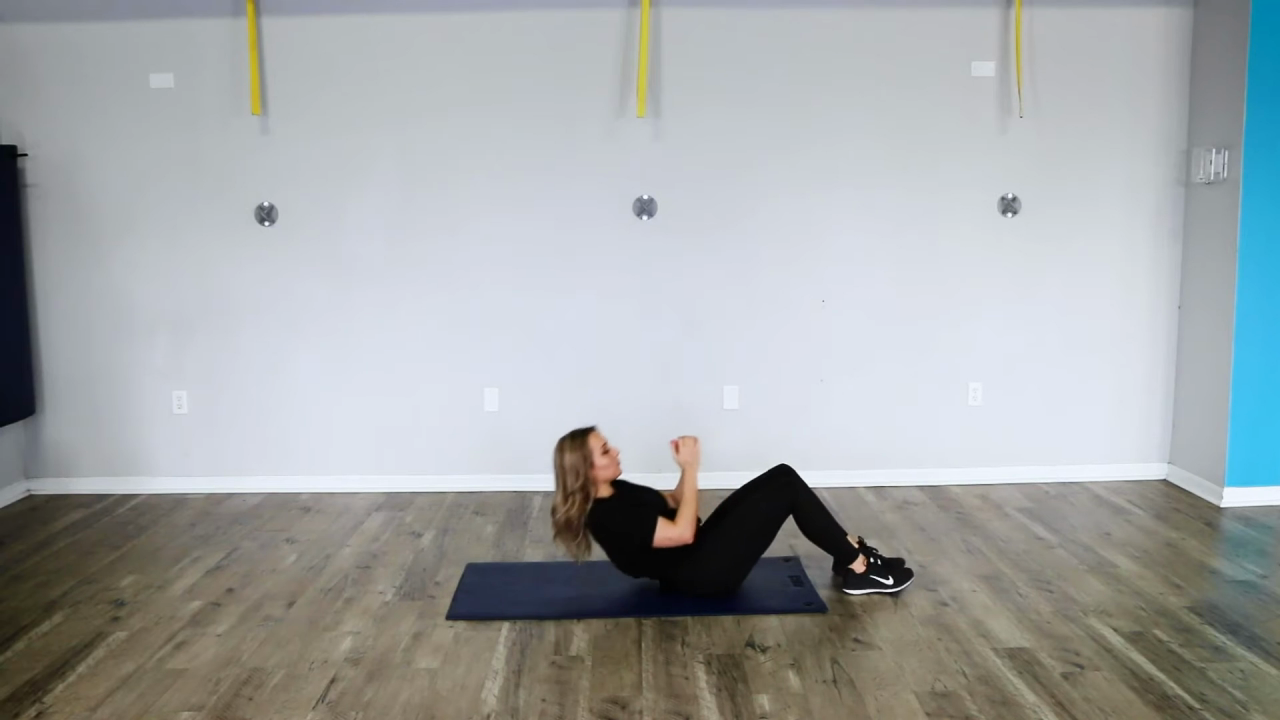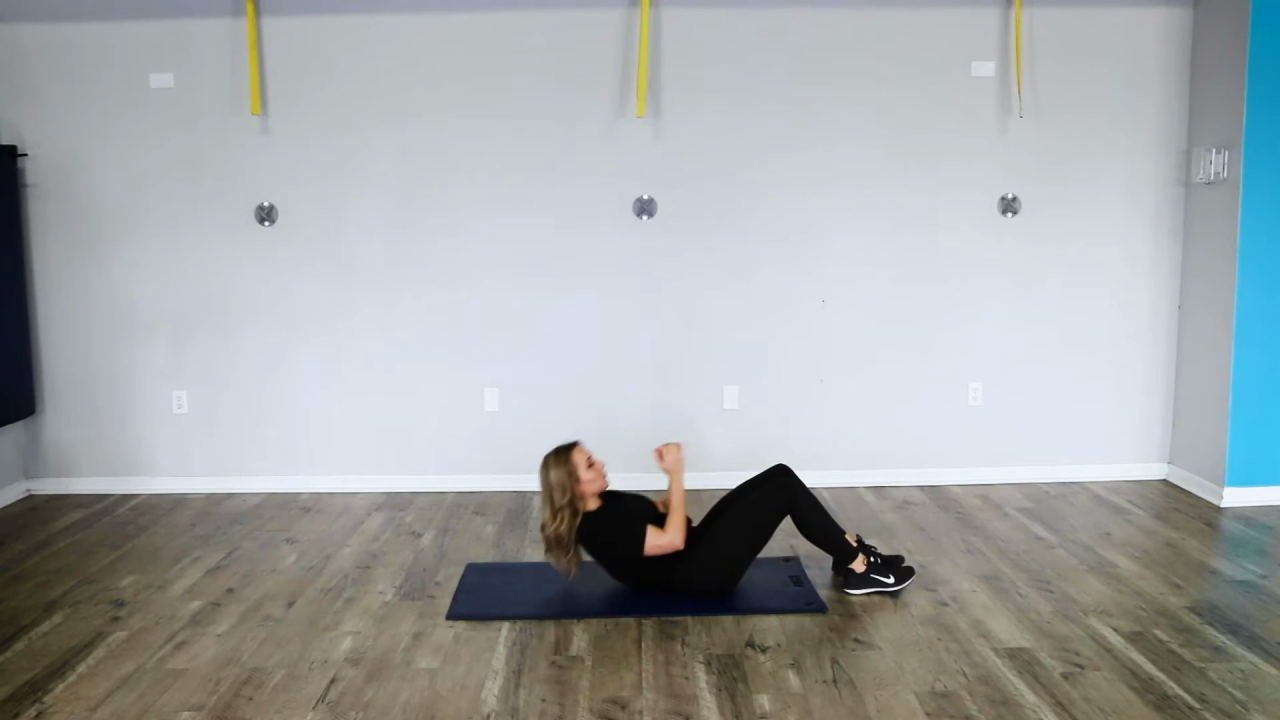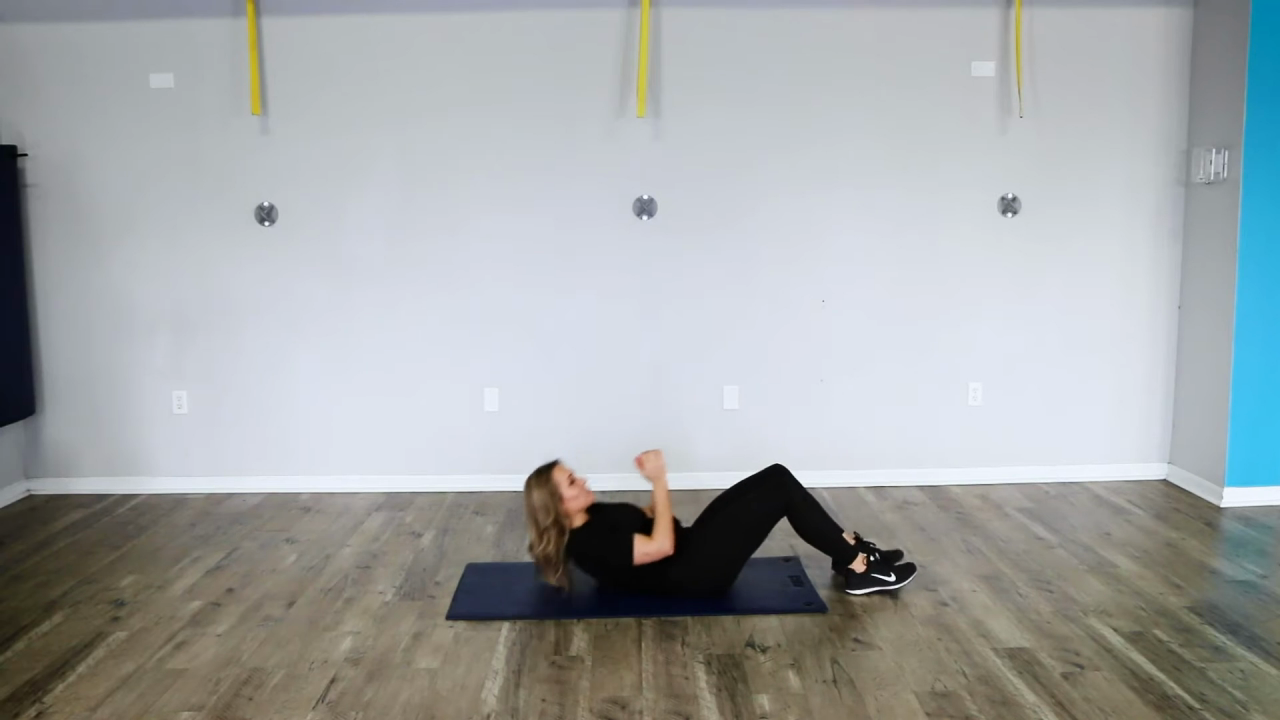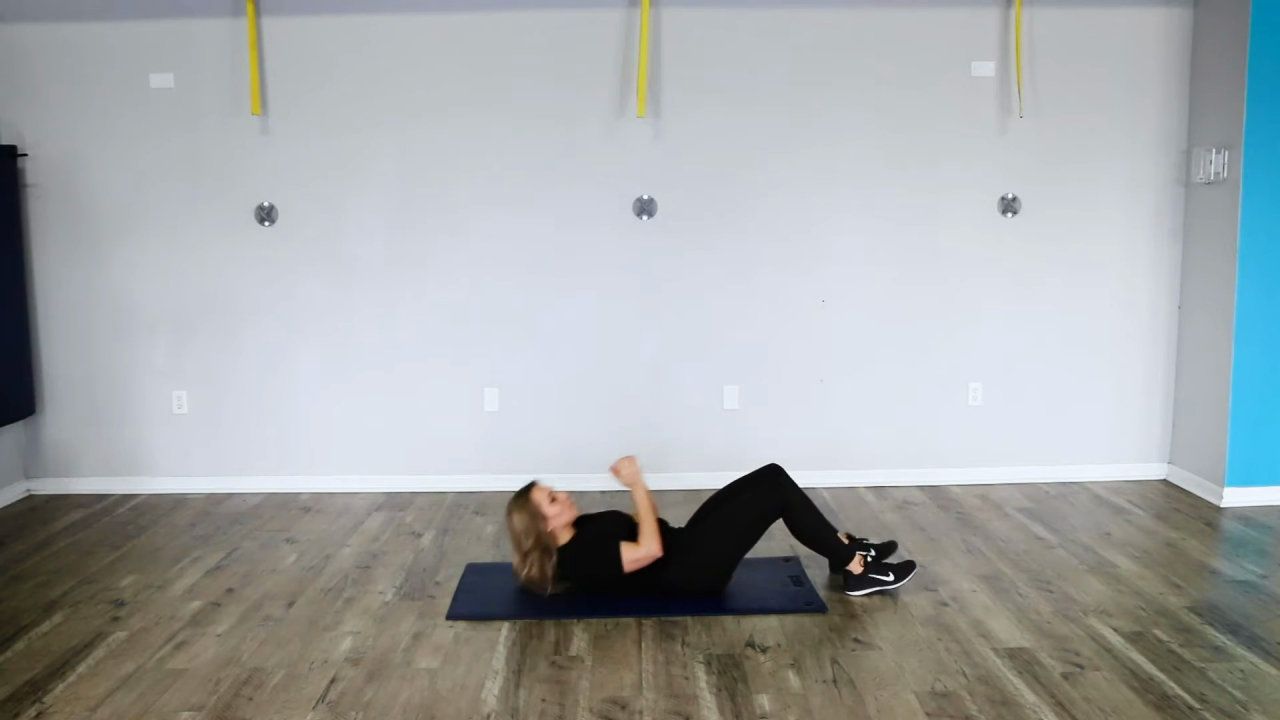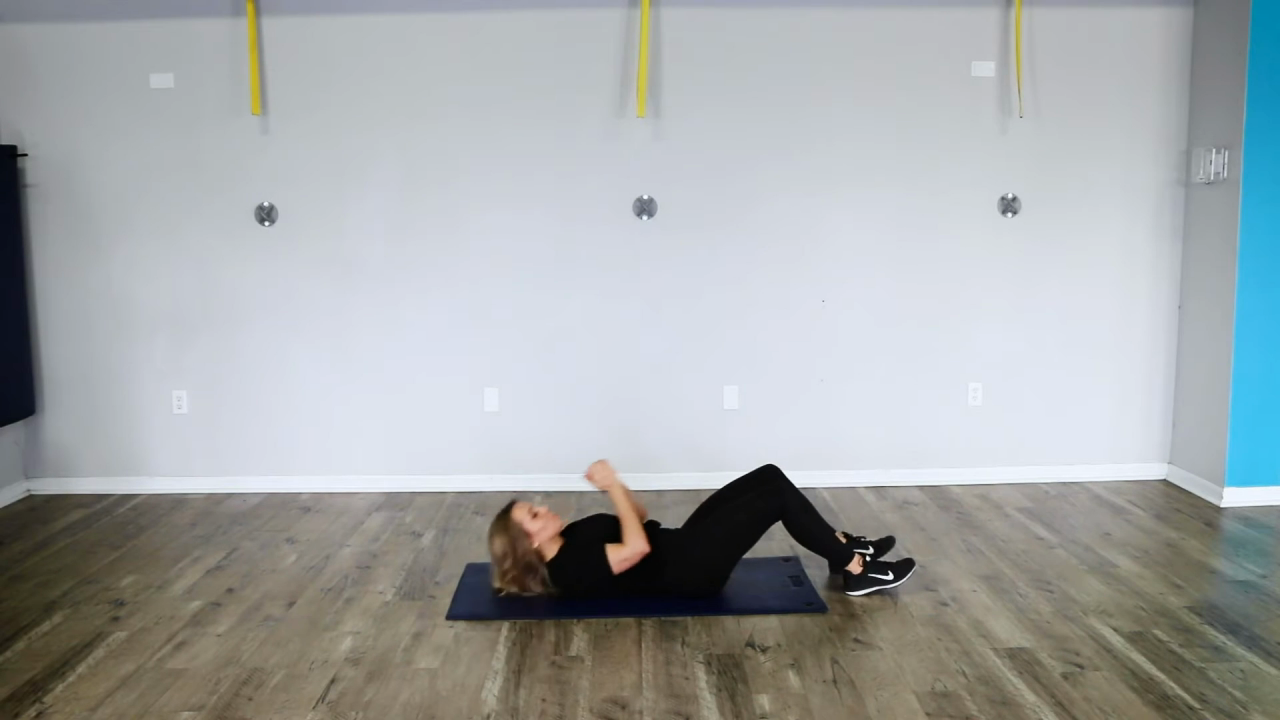
dt=0.1s
person 1, frame 1
left shoulder: (614, 492)
right shoulder: (608, 516)
left elbow: (673, 506)
right elbow: (683, 532)
left wrist: (686, 467)
right wrist: (690, 468)
left hip: (703, 549)
right hip: (706, 570)
left knee: (783, 476)
right knee: (789, 490)
left ankle: (852, 552)
right ankle: (859, 572)
person 1, frame 2
left shoulder: (604, 503)
right shoulder: (599, 527)
left elbow: (663, 513)
right elbow: (673, 539)
left wrist: (673, 475)
right wrist: (675, 475)
left hip: (696, 549)
right hip: (700, 572)
left knee: (780, 475)
right knee: (785, 491)
left ankle: (851, 549)
right ankle: (859, 570)
person 1, frame 3
left shoulder: (591, 517)
right shoulder: (589, 543)
right elbow: (663, 546)
left wrist: (654, 480)
right wrist: (659, 480)
left hip: (693, 548)
right hip: (697, 570)
left knee: (777, 476)
right knee: (783, 492)
left ankle: (851, 548)
right ankle: (860, 571)
person 1, frame 4
left shoulder: (581, 529)
right shoulder: (578, 556)
left elbow: (646, 525)
right elbow: (650, 551)
left wrist: (634, 487)
right wrist: (637, 486)
left hip: (683, 547)
right hip: (689, 571)
left knee: (772, 476)
right knee: (778, 493)
left ankle: (847, 547)
right ankle: (857, 571)
person 1, frame 5
left shoulder: (574, 538)
right shoulder: (572, 568)
left elbow: (638, 517)
right elbow: (639, 547)
left wrist: (612, 485)
right wrist: (611, 487)
left hip: (681, 547)
right hip: (690, 570)
left knee: (769, 477)
right knee: (777, 496)
left ankle: (845, 548)
right ankle: (857, 571)
